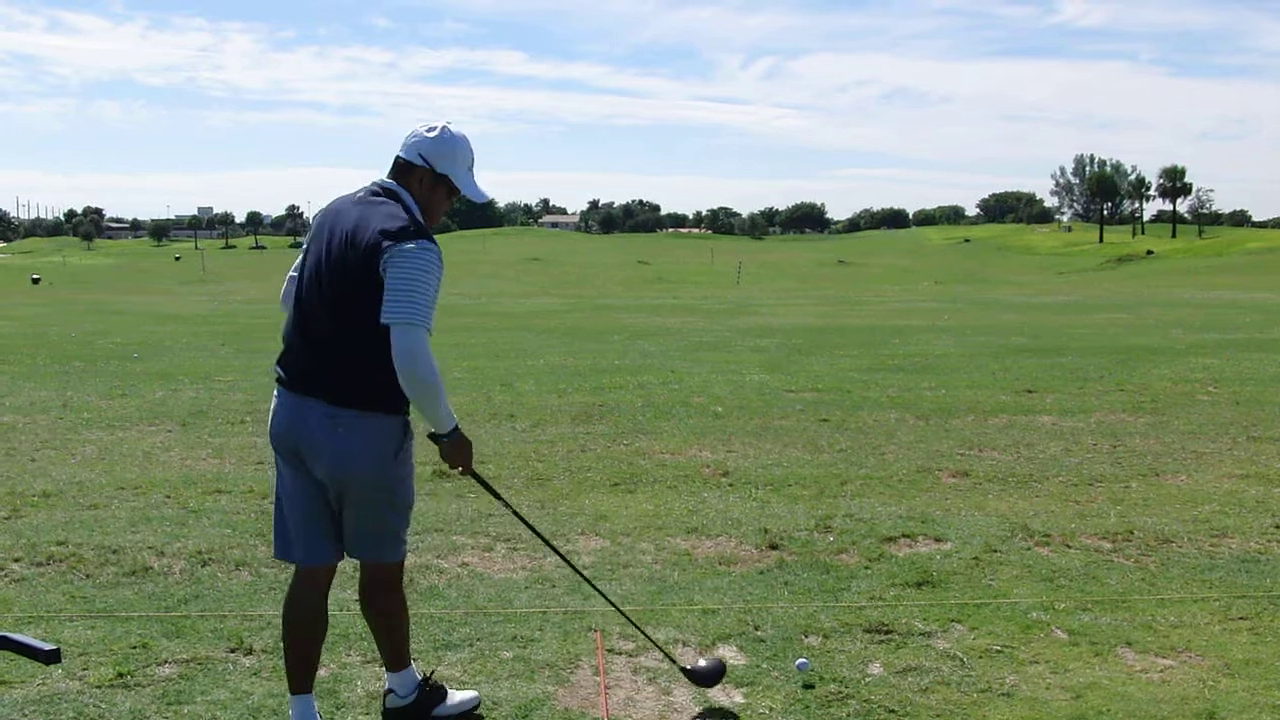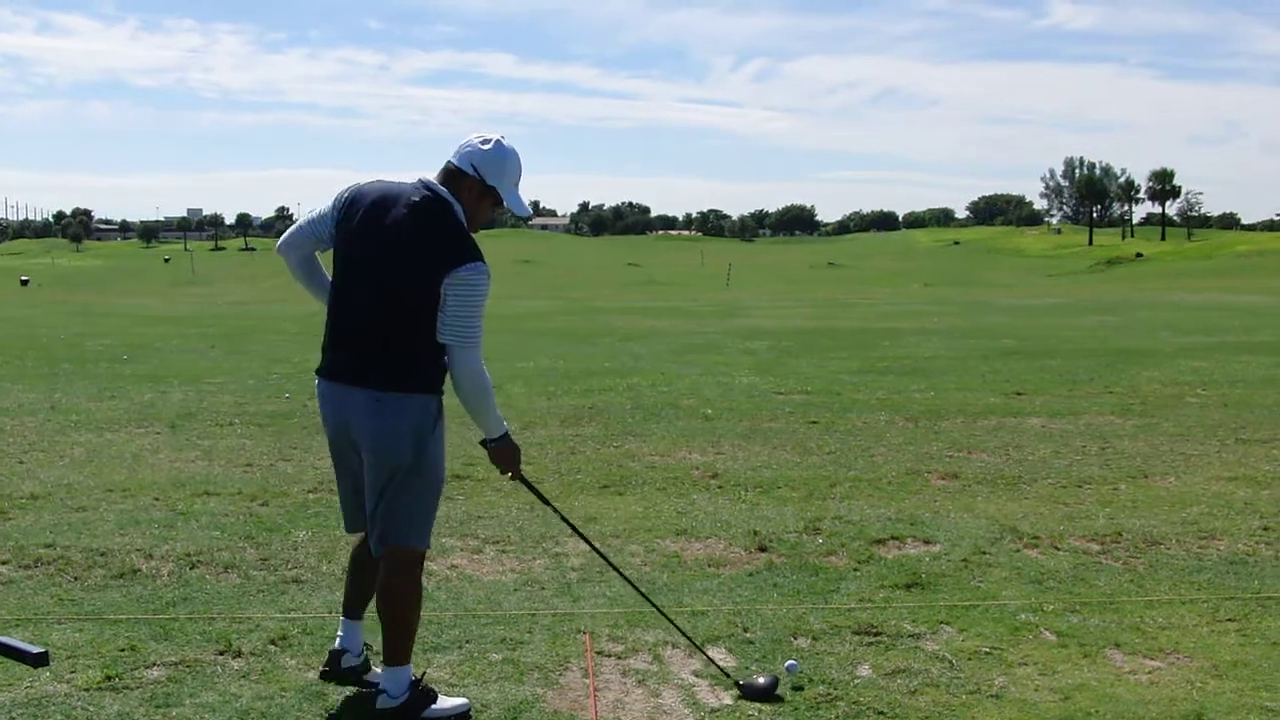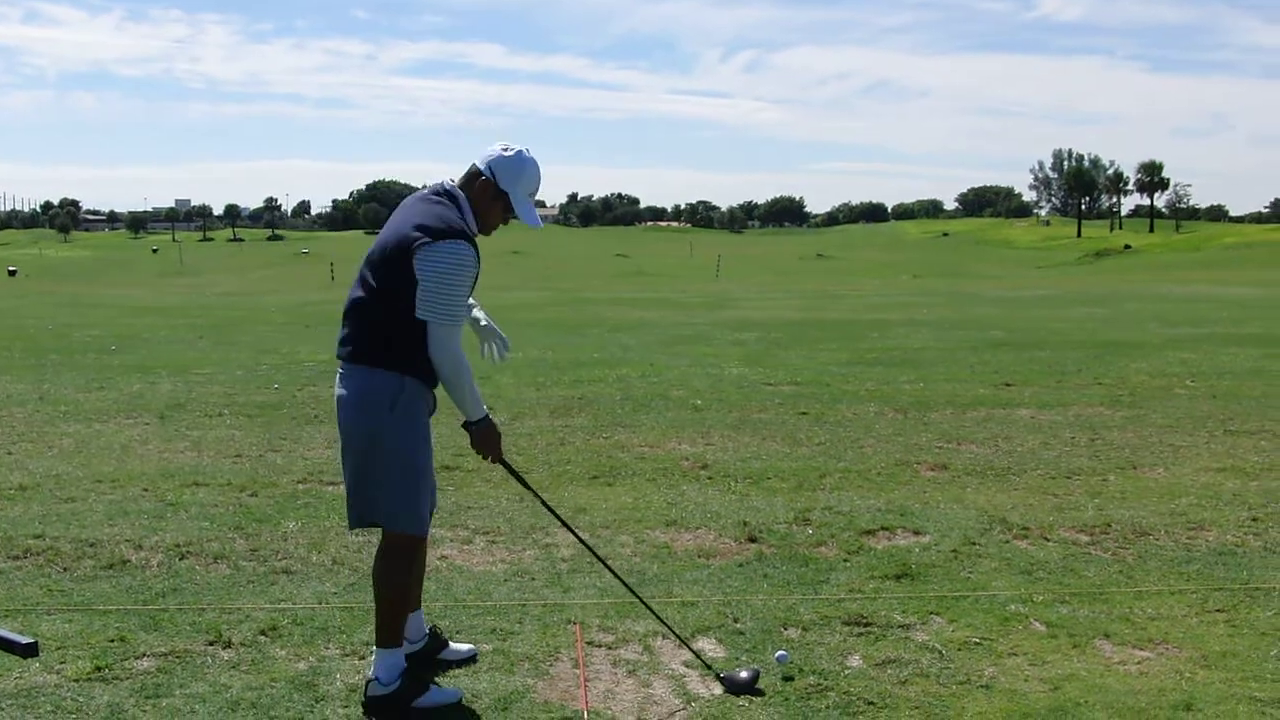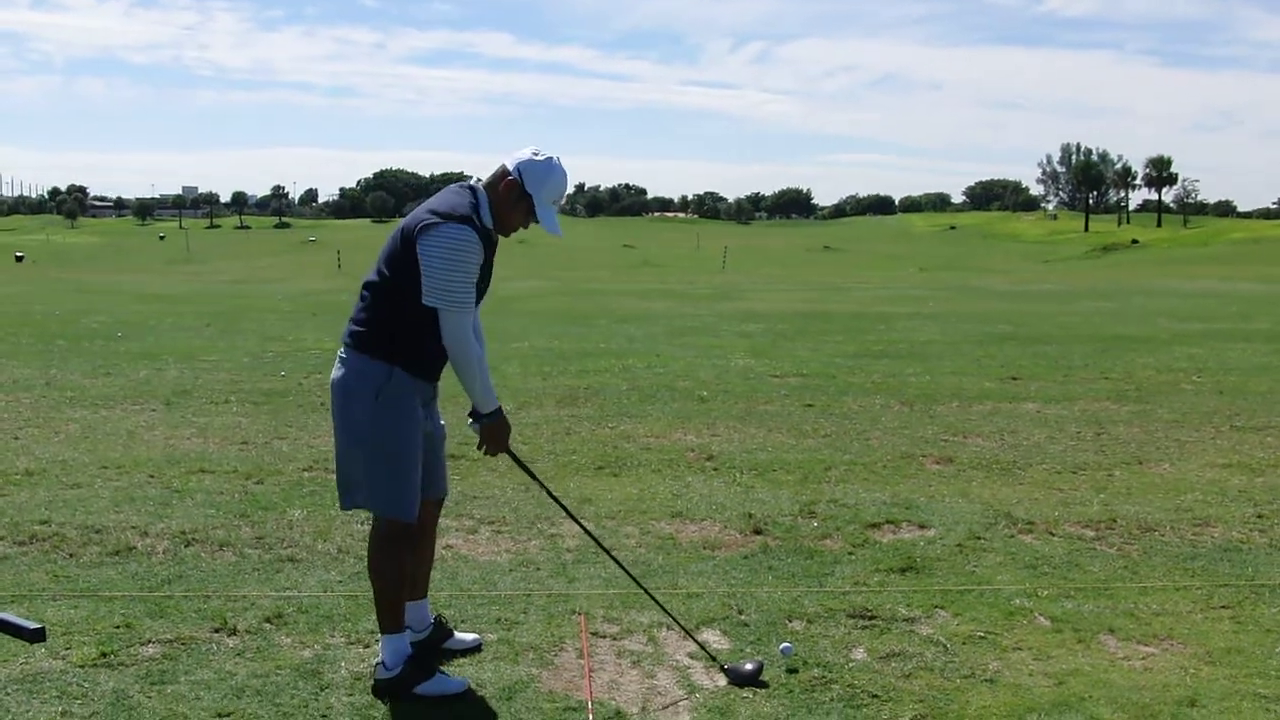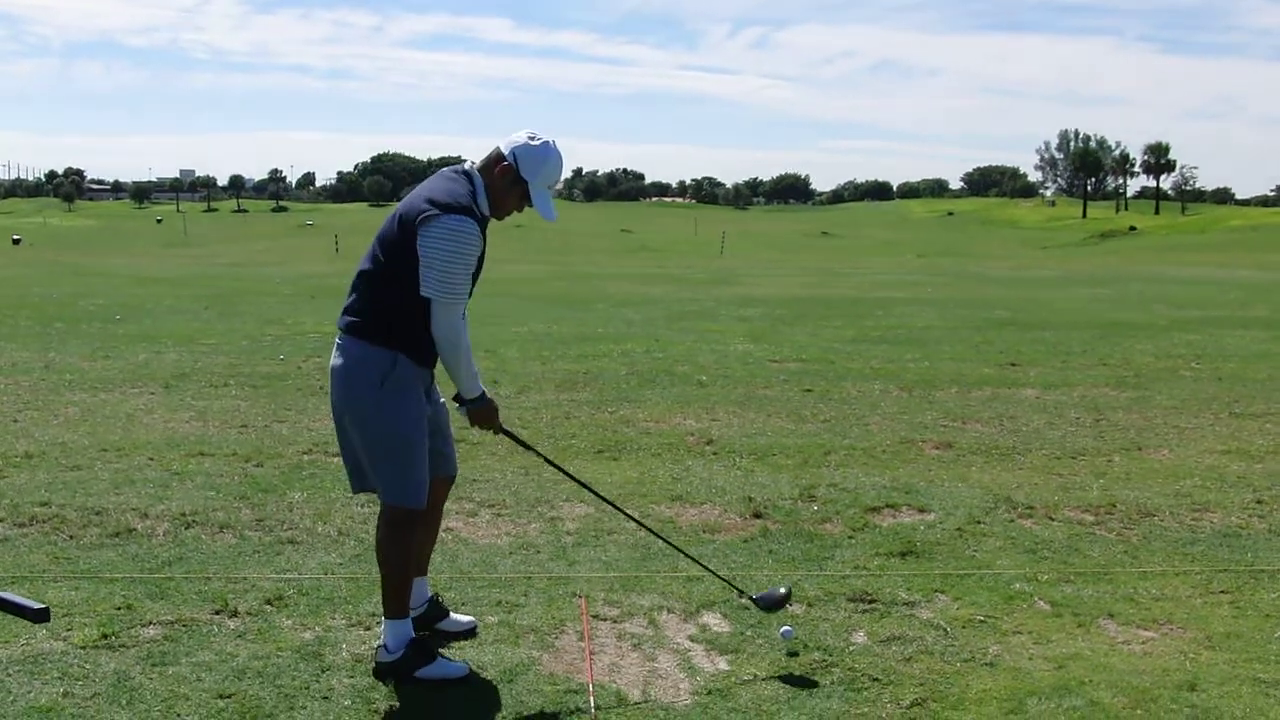
dt=0.4s
person 1, frame 1
left shoulder: (333, 214)
right shoulder: (412, 245)
left elbow: (292, 297)
right elbow: (410, 359)
right wrist: (447, 430)
left hip: (294, 410)
right hip: (364, 424)
left knee: (311, 570)
right knee: (381, 566)
person 1, frame 2
left shoulder: (362, 197)
right shoulder: (464, 260)
left elbow: (293, 247)
right elbow: (466, 369)
right wrist: (497, 436)
left hip: (337, 392)
right hip: (401, 406)
left knee: (375, 531)
right knee: (401, 549)
left ankle: (348, 649)
person 1, frame 3
left shoulder: (428, 205)
right shoulder: (449, 242)
right elbow: (444, 350)
left wrist: (477, 318)
right wrist: (477, 419)
left hip: (379, 385)
right hip: (386, 390)
left knee: (412, 521)
right knee: (403, 529)
left ankle: (414, 638)
person 1, frame 4
left shoulder: (472, 222)
right shoulder: (455, 232)
left elbow: (466, 324)
right elbow: (456, 336)
left wrist: (485, 405)
right wrist: (489, 411)
left hip: (408, 378)
right hip: (378, 379)
left knee: (426, 504)
right knee: (396, 517)
left ankle: (419, 626)
right ankle: (395, 663)
person 1, frame 5
left shoulder: (455, 193)
right shoulder: (455, 220)
left elbow: (447, 314)
right elbow: (447, 325)
left wrist: (468, 387)
right wrist: (473, 395)
left hip: (400, 362)
right hip: (378, 365)
left knee: (436, 481)
right knee: (405, 501)
left ankle: (416, 603)
right ankle: (397, 646)
